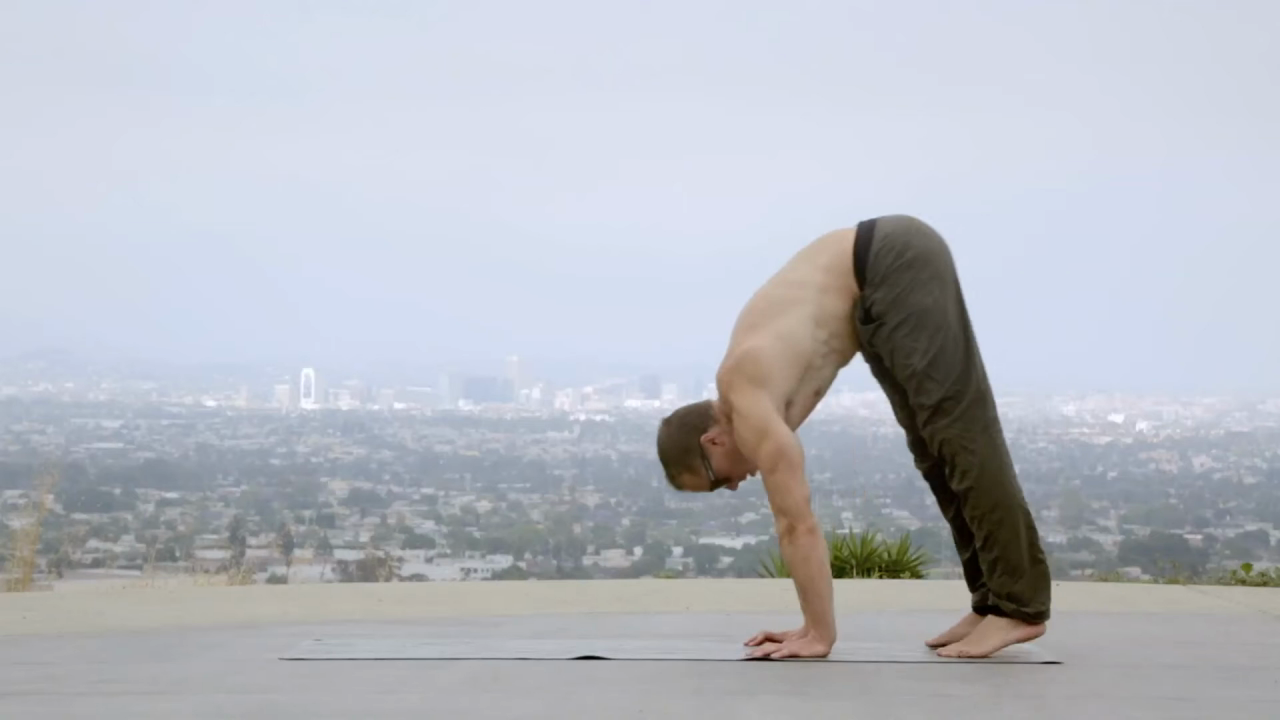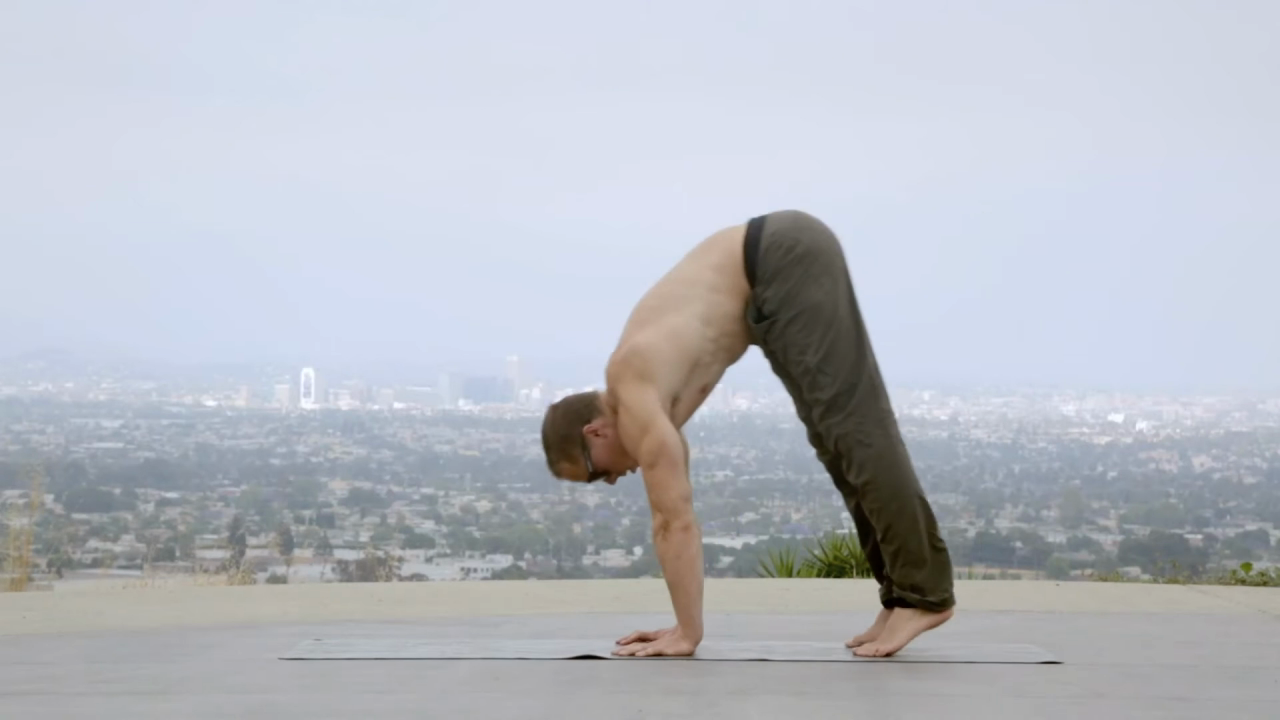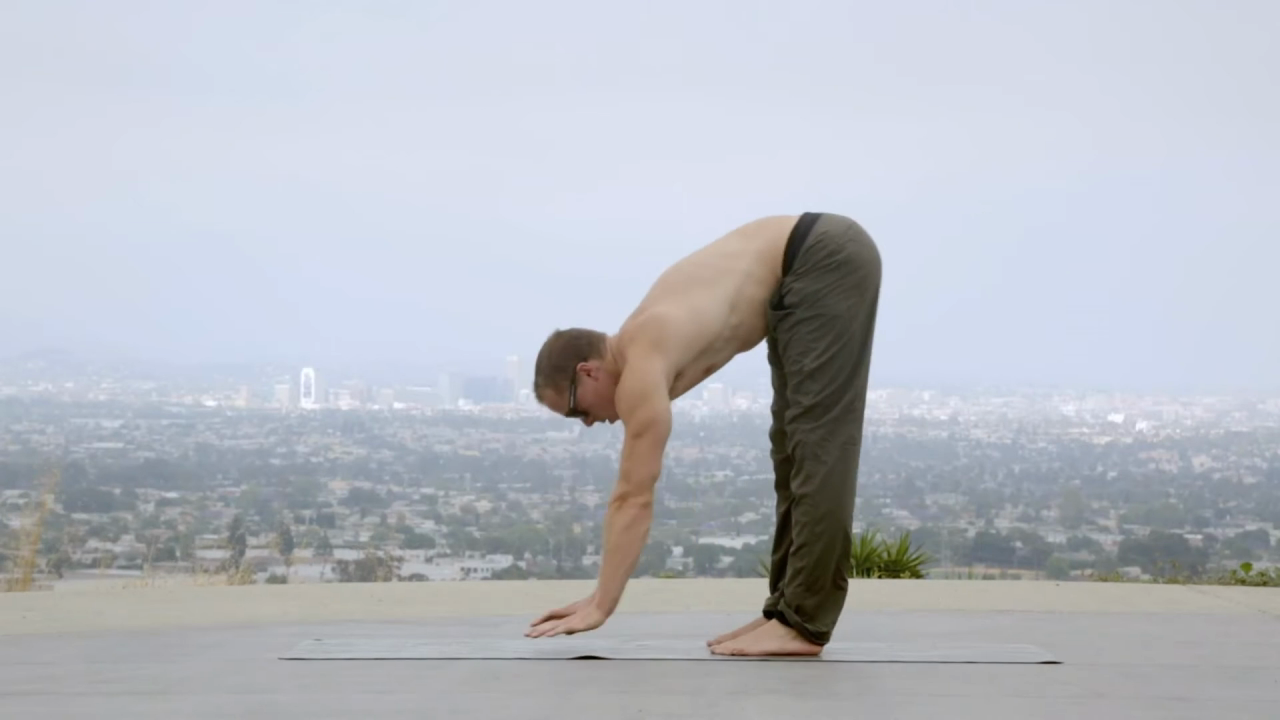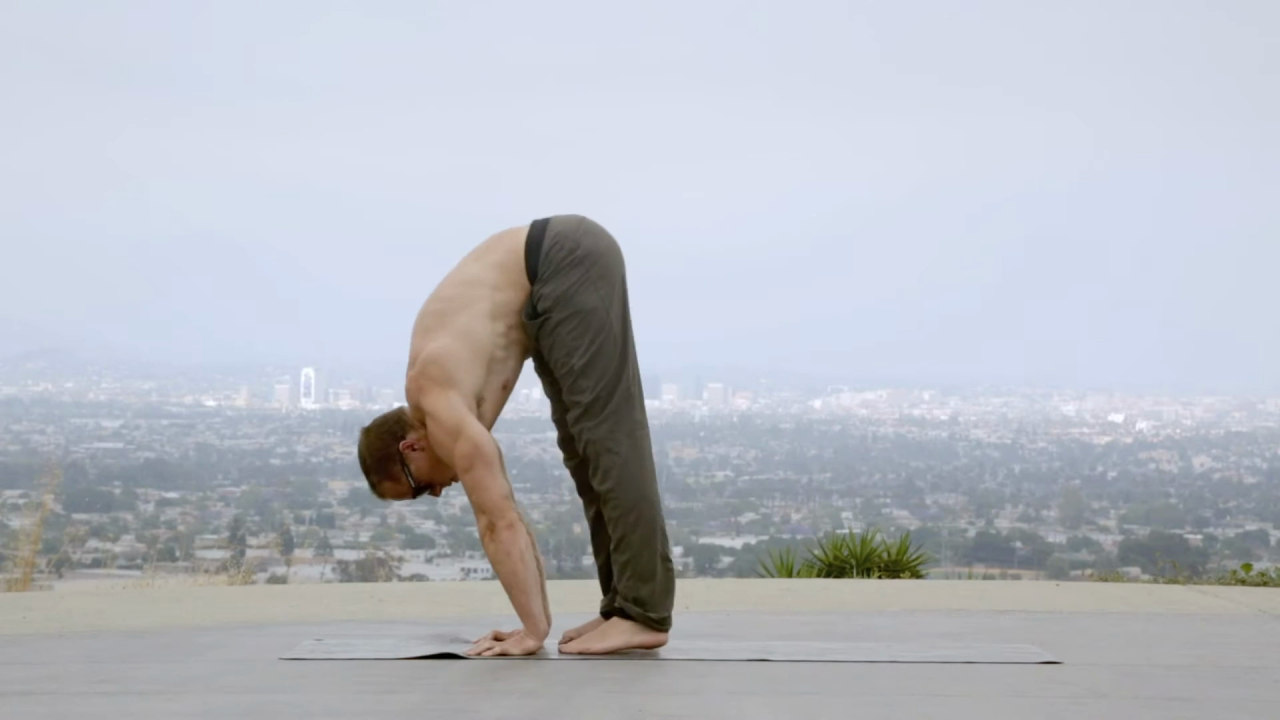
dt=0.7s
person 1, frame 1
left shoulder: (747, 409)
right shoulder: (753, 399)
left elbow: (797, 526)
right elbow: (796, 521)
left wrist: (818, 632)
right wrist: (816, 626)
left hip: (898, 261)
right hip: (887, 268)
left knee: (959, 434)
right knee: (932, 441)
left ankle: (1017, 605)
right ankle: (997, 600)
person 1, frame 2
left shoulder: (635, 407)
right shoulder: (650, 402)
left elbow: (676, 524)
right elbow: (675, 519)
left wrist: (687, 632)
right wrist: (684, 623)
left hip: (792, 258)
right hip: (784, 264)
left knee: (850, 428)
right knee: (836, 434)
left ankle: (922, 593)
right ankle: (905, 593)
person 1, frame 3
left shoulder: (638, 368)
right shoulder: (639, 353)
left elbow: (635, 497)
right elbow: (635, 493)
left wrist: (598, 604)
right wrist: (598, 597)
left hip: (826, 260)
right hip: (821, 266)
left knee: (820, 441)
right knee: (795, 443)
left ankle: (801, 621)
right ankle: (791, 610)
person 1, frame 4
left shoulder: (442, 414)
right shoulder: (457, 413)
left elbow: (501, 524)
right elbow: (505, 520)
left wrist: (534, 630)
right wrist: (536, 622)
left hip: (567, 258)
right hip: (564, 260)
left knee: (607, 438)
right knee: (588, 444)
left ankle: (644, 611)
right ankle: (628, 607)
